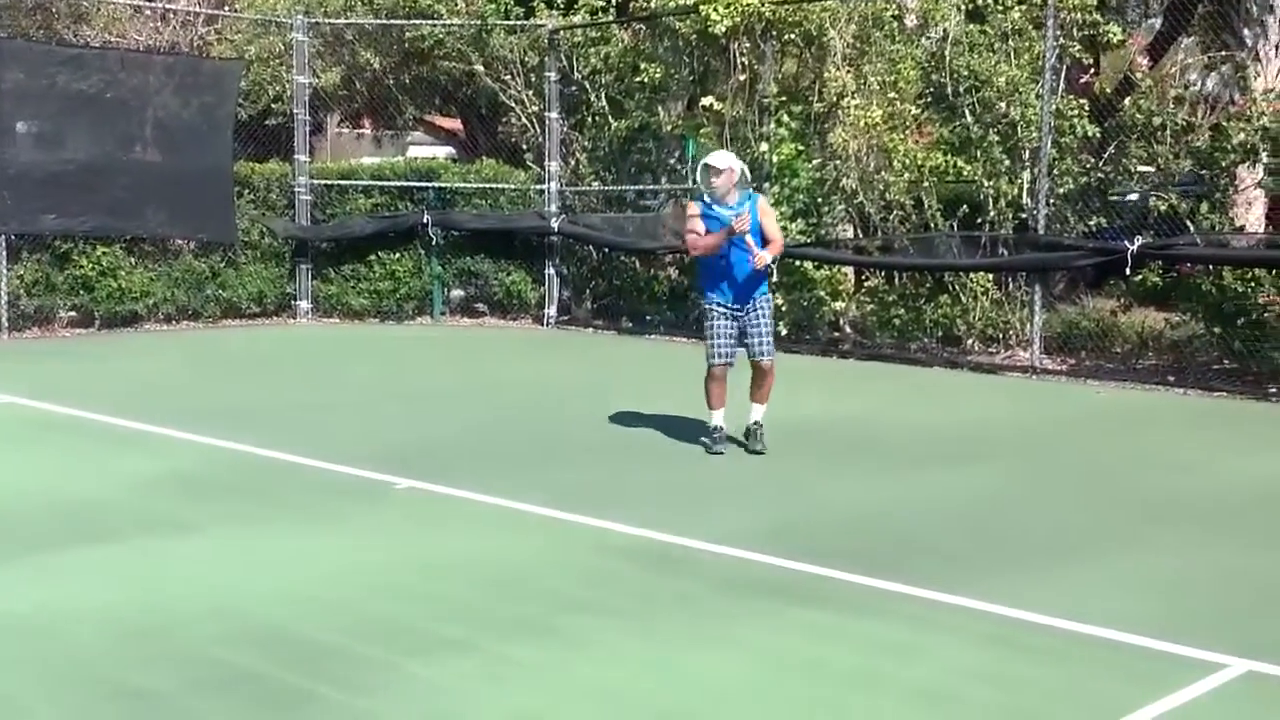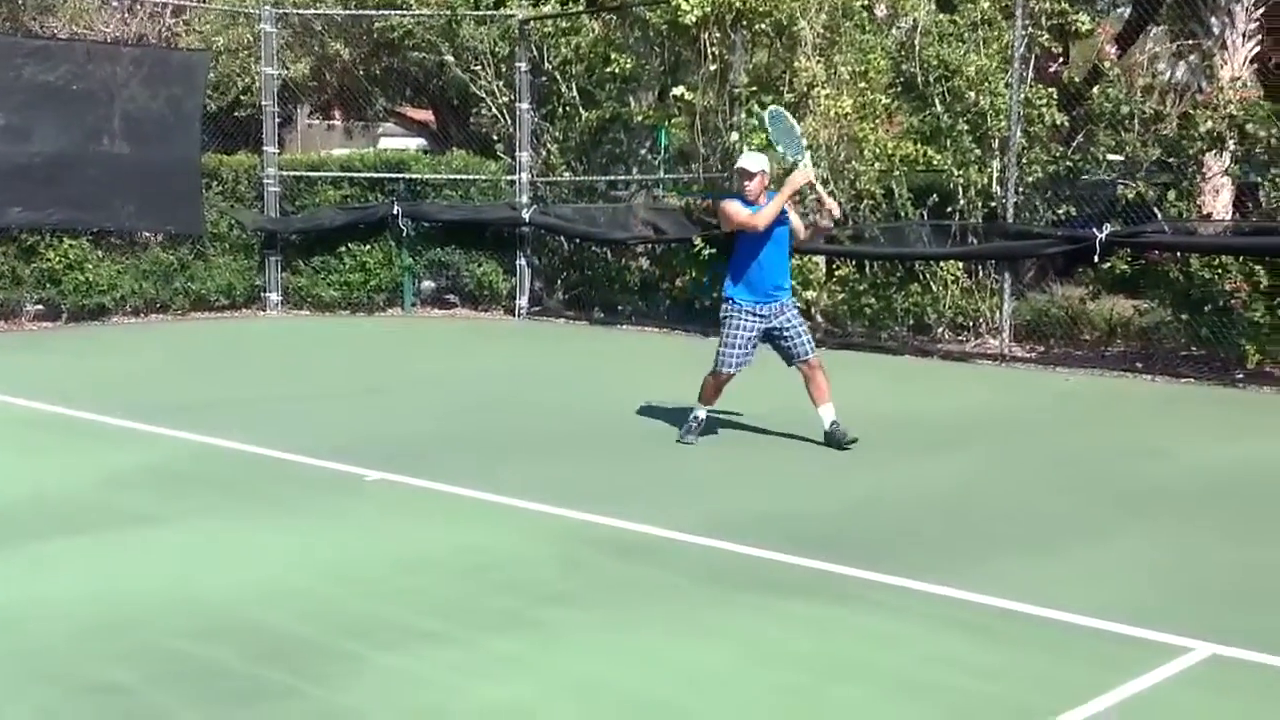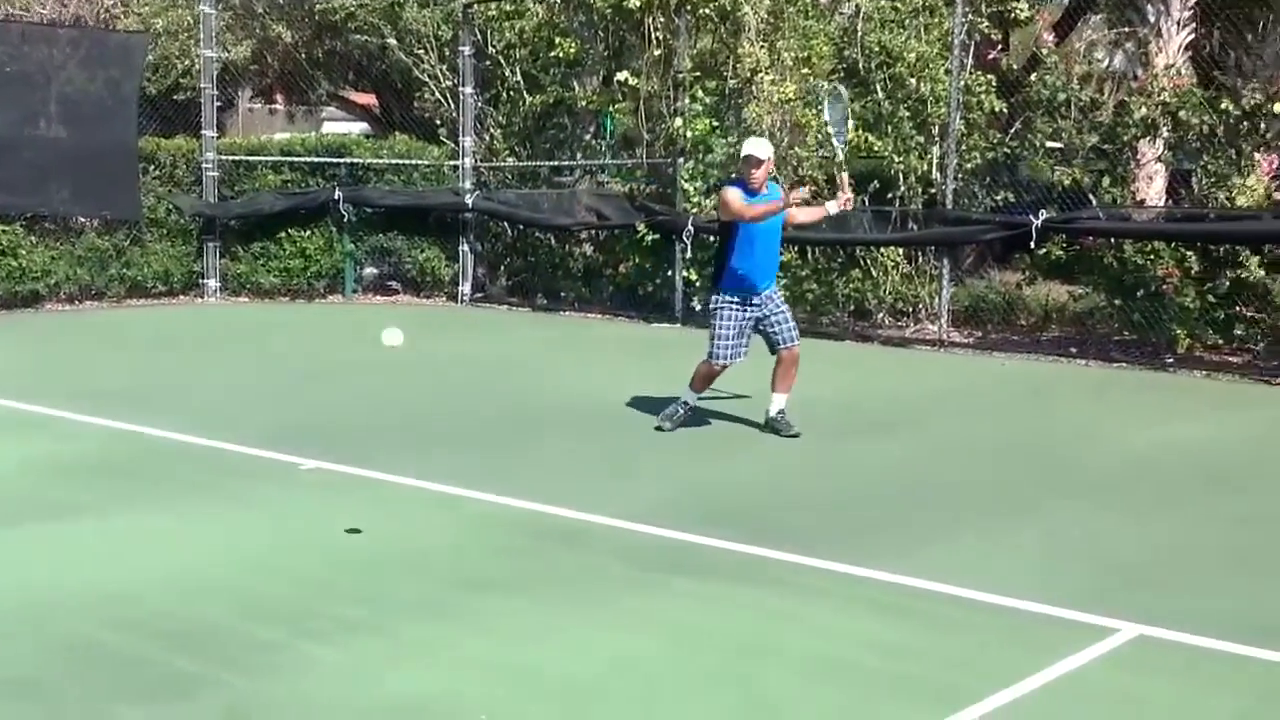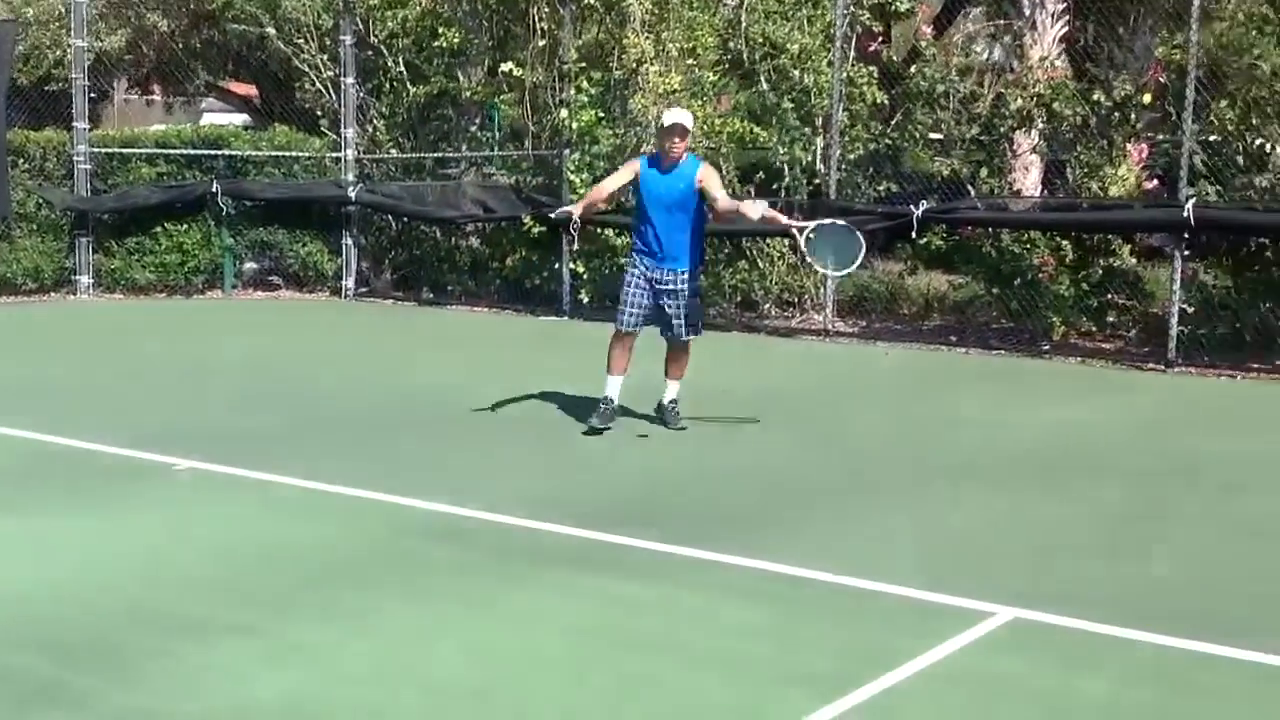
dt=0.3s
person 1, frame 1
left shoulder: (757, 204)
right shoulder: (697, 207)
left elbow: (777, 241)
right elbow: (695, 248)
left wrist: (767, 255)
right wrist: (728, 233)
left hip: (755, 298)
right hip: (717, 300)
left knee: (764, 364)
right knee: (717, 367)
left ankle: (755, 425)
right ankle: (717, 428)
person 1, frame 2
left shoulder: (781, 202)
right shoulder: (730, 207)
left elbow: (804, 235)
right elbow: (758, 222)
left wrist: (828, 215)
right wrist: (789, 189)
left hip: (781, 303)
right hip: (743, 305)
left knee: (811, 361)
right knee: (725, 370)
left ankle: (830, 426)
right ankle: (698, 417)
person 1, frame 3
left shoulder: (776, 191)
right shoulder: (730, 193)
left elbow: (794, 216)
right elbow: (747, 214)
left wrist: (833, 206)
right wrist: (783, 202)
left hip: (767, 293)
right hip: (731, 295)
left knee: (790, 352)
right knee: (718, 362)
left ankle: (775, 413)
right ankle: (686, 404)
person 1, frame 4
left shoulder: (701, 171)
right shoulder: (640, 166)
left elbow: (724, 205)
right elbow: (604, 189)
left wrist: (752, 209)
right wrist: (581, 205)
left hip: (682, 271)
right hip: (642, 265)
left knee: (680, 340)
right knee: (624, 331)
left ankle: (668, 402)
right ankle: (609, 402)
